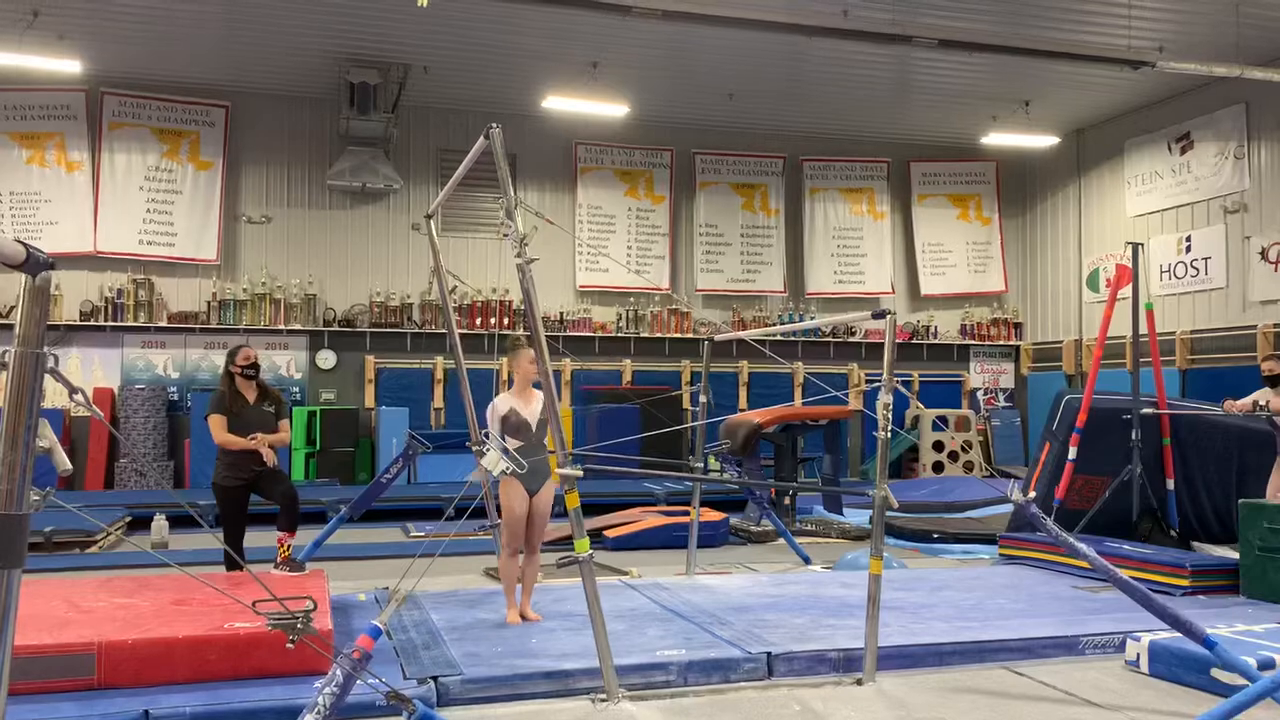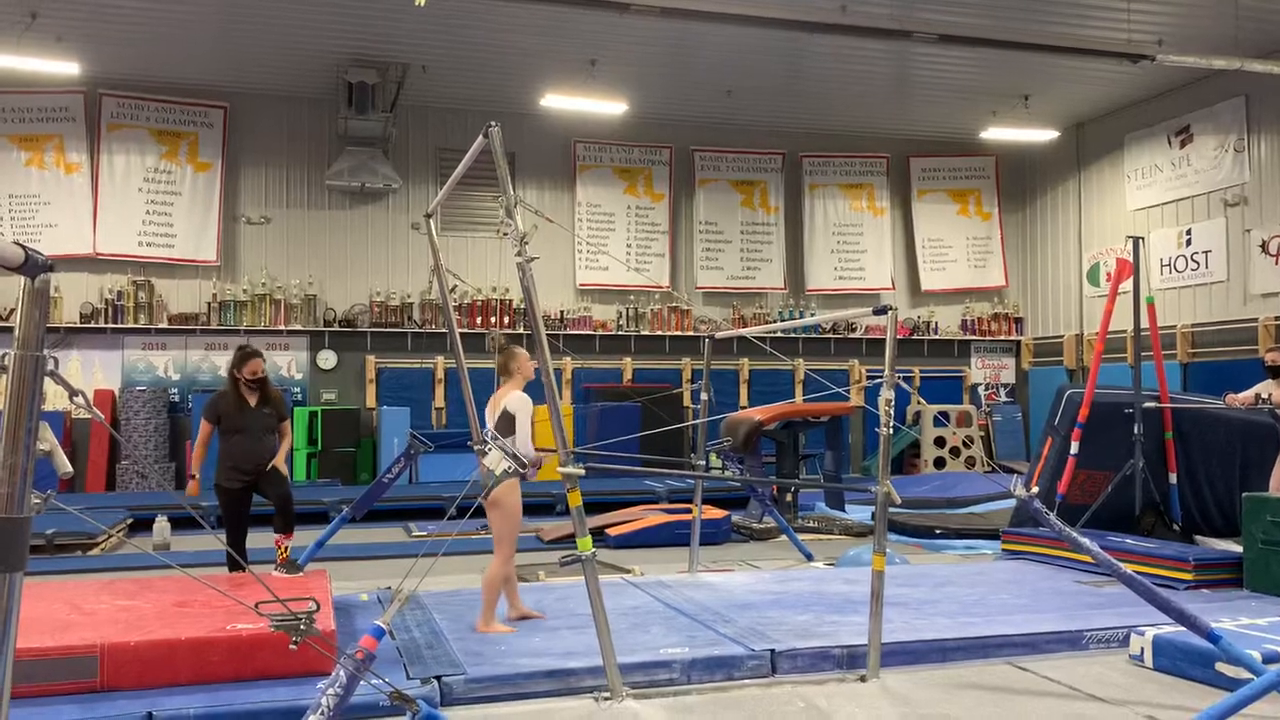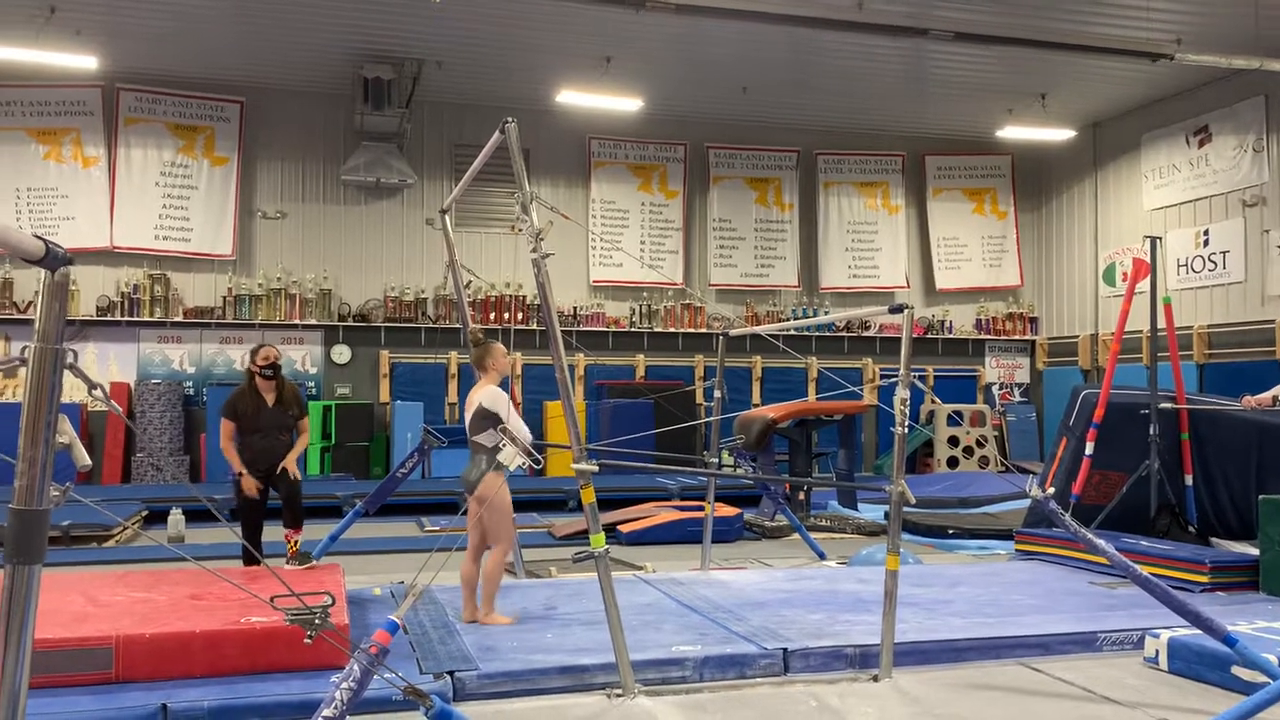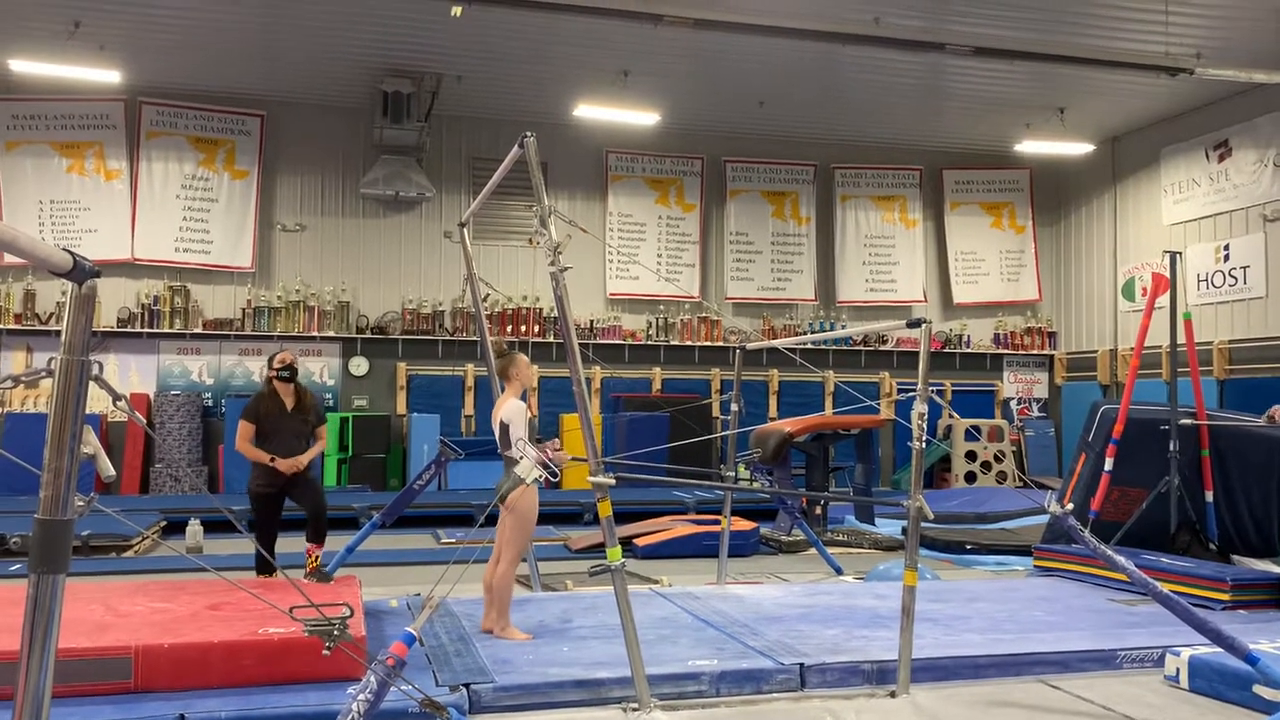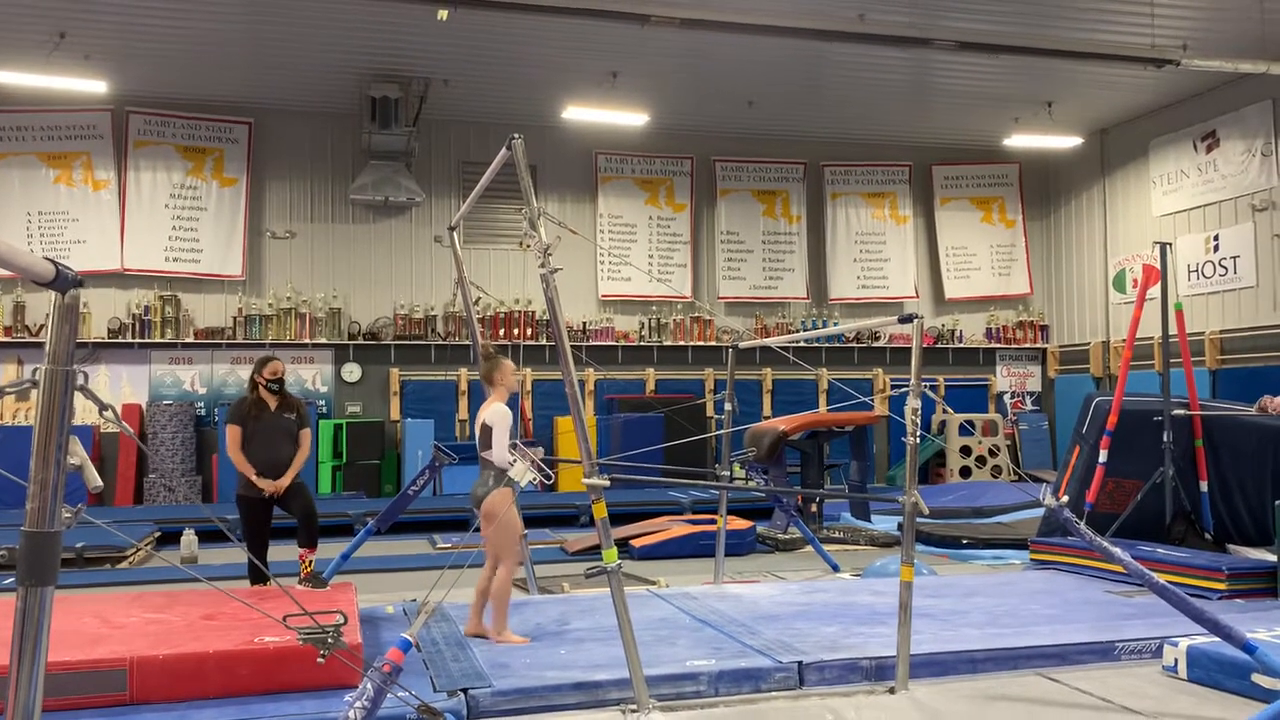
dt=1s
person 1, frame 1
left shoulder: (545, 399)
right shoulder: (500, 404)
left wrist: (555, 474)
left hip: (543, 477)
right hip: (514, 479)
left knee: (534, 547)
right knee: (512, 547)
left ankle: (526, 604)
right ankle: (511, 606)
person 1, frame 2
left shoulder: (495, 399)
right shoulder: (521, 400)
right elbow: (523, 448)
left wrist: (527, 458)
right wrist: (536, 459)
left hip: (489, 477)
right hip: (504, 481)
left knee: (505, 550)
right knee: (503, 553)
left ankle: (515, 606)
right ankle: (486, 620)
person 1, frame 3
left shoulder: (474, 394)
right shoulder: (495, 394)
right elbow: (525, 436)
left wrist: (505, 437)
left hip: (473, 473)
right hip: (489, 476)
left knee: (475, 548)
right knee: (502, 545)
left ankle: (470, 608)
right ankle: (487, 611)
person 1, frame 4
left shoulder: (501, 405)
right shoulder: (517, 407)
right elbow: (521, 456)
left wrist: (543, 449)
right wrist: (551, 456)
left hip: (509, 484)
right hip: (522, 486)
left knee: (499, 557)
right knee: (510, 560)
left ankle: (490, 618)
right ankle: (503, 625)
person 1, frame 5
left shoulder: (486, 409)
right shoulder: (501, 411)
right elbow: (501, 458)
left hip: (484, 488)
right hip: (496, 490)
left knee: (495, 561)
right knee: (508, 561)
left ankle: (475, 622)
right ankle: (501, 629)
person 2, frame 1
left shoulder: (273, 398)
right shoulder: (221, 399)
left elbow: (286, 436)
right elbow: (220, 437)
left wrist: (266, 438)
right wrist: (256, 445)
left hip: (264, 470)
right hip: (230, 476)
left knee: (290, 496)
right knee: (233, 535)
left ankle: (283, 559)
person 2, frame 2
left shoulder: (274, 398)
right shoulder: (220, 401)
left elbow: (286, 433)
right elbow: (202, 442)
left wrist: (280, 457)
right wrist: (194, 477)
left hip: (266, 469)
right hip: (231, 476)
left knee: (284, 497)
right knee: (235, 535)
left ankle: (283, 561)
person 2, frame 3
left shoulder: (292, 395)
right shoulder: (238, 399)
left elbow: (304, 433)
right elbow: (226, 442)
left wrist: (292, 458)
right wrist: (243, 474)
left hip: (282, 466)
right hip: (250, 472)
left knee: (293, 494)
right knee: (251, 529)
left ankle: (293, 553)
person 2, frame 4
left shoulder: (311, 402)
right shoulder: (258, 403)
left elbow: (322, 439)
right elbow: (242, 444)
left wrist: (306, 457)
right wrist: (275, 461)
left hip: (300, 476)
right hip: (265, 481)
left knee: (318, 507)
right knee: (265, 538)
left ankle: (313, 568)
person 2, frame 5
left shoulder: (295, 406)
right shoulder: (242, 407)
left elbow: (305, 446)
right elbow: (233, 450)
left wrist: (287, 478)
right wrist: (258, 479)
left hip: (287, 483)
right hip: (252, 488)
left knee: (308, 511)
right knee: (257, 546)
left ankle: (307, 574)
